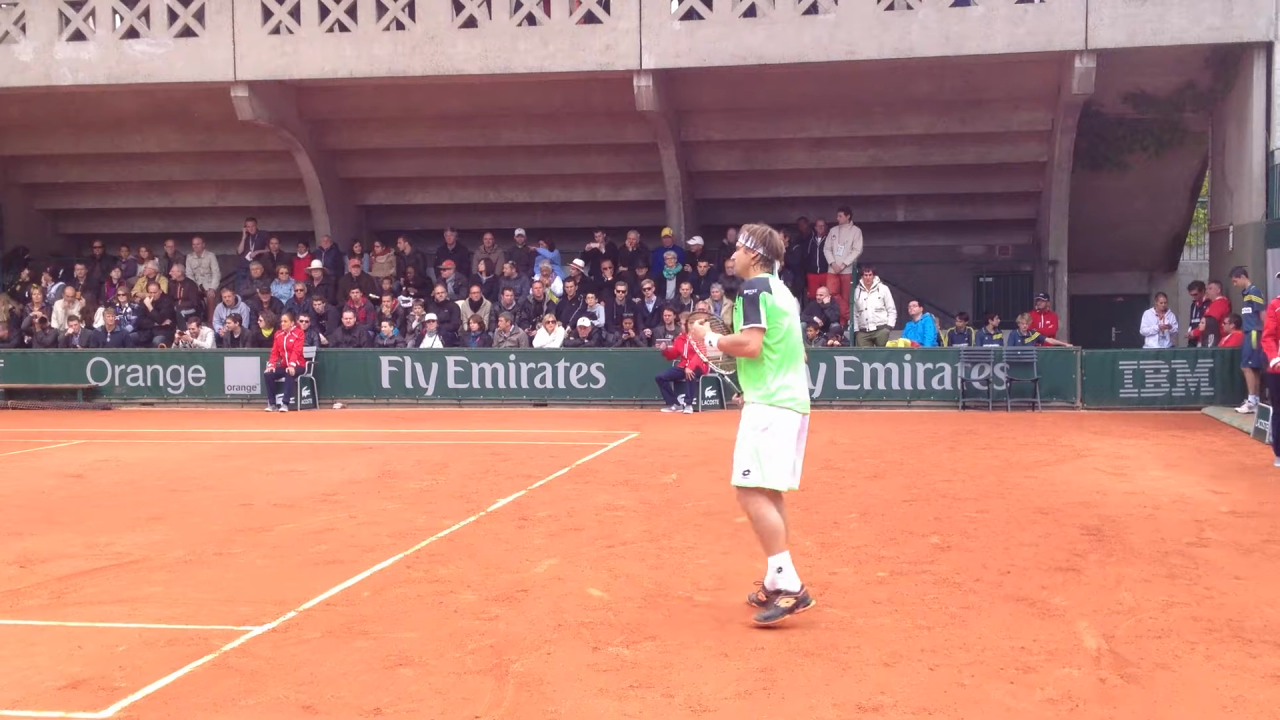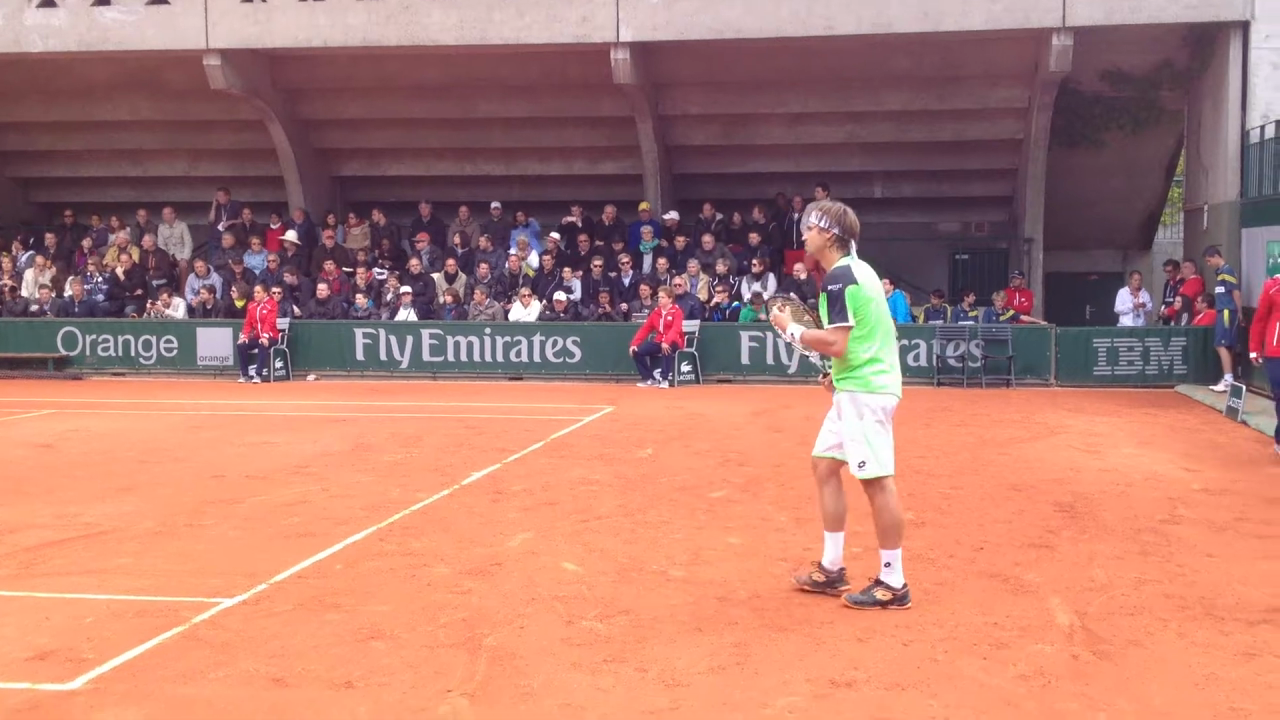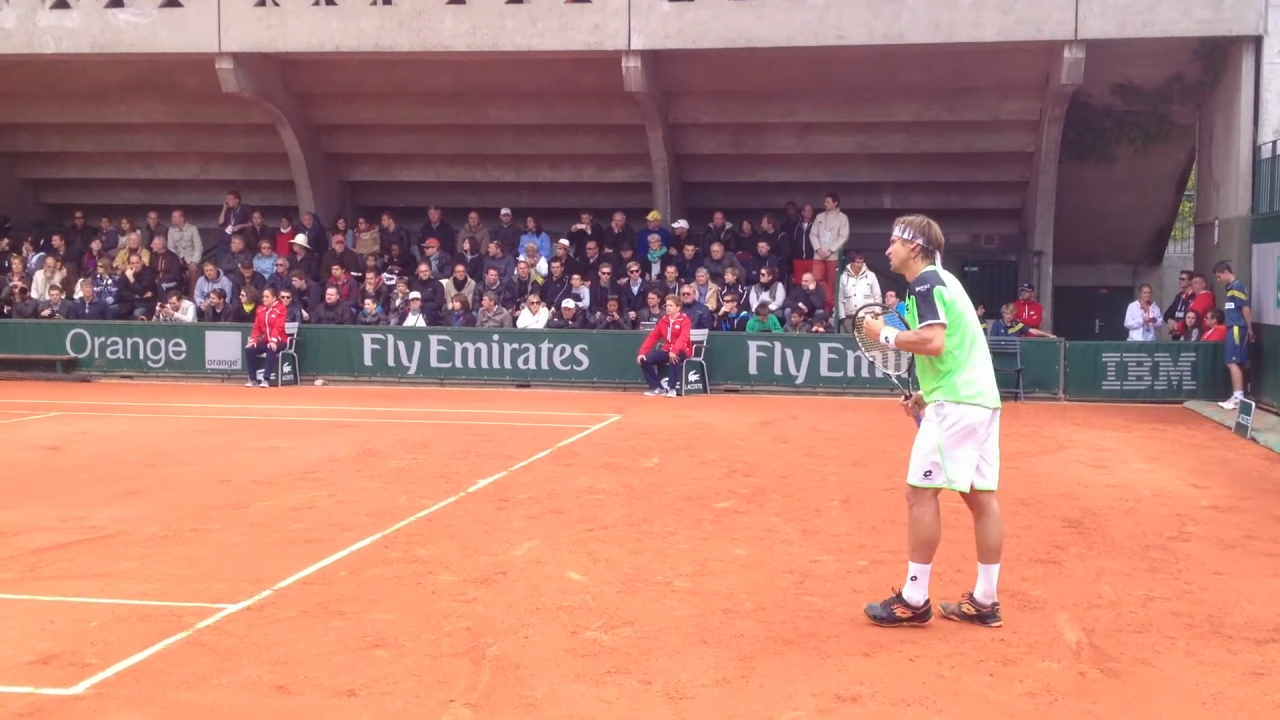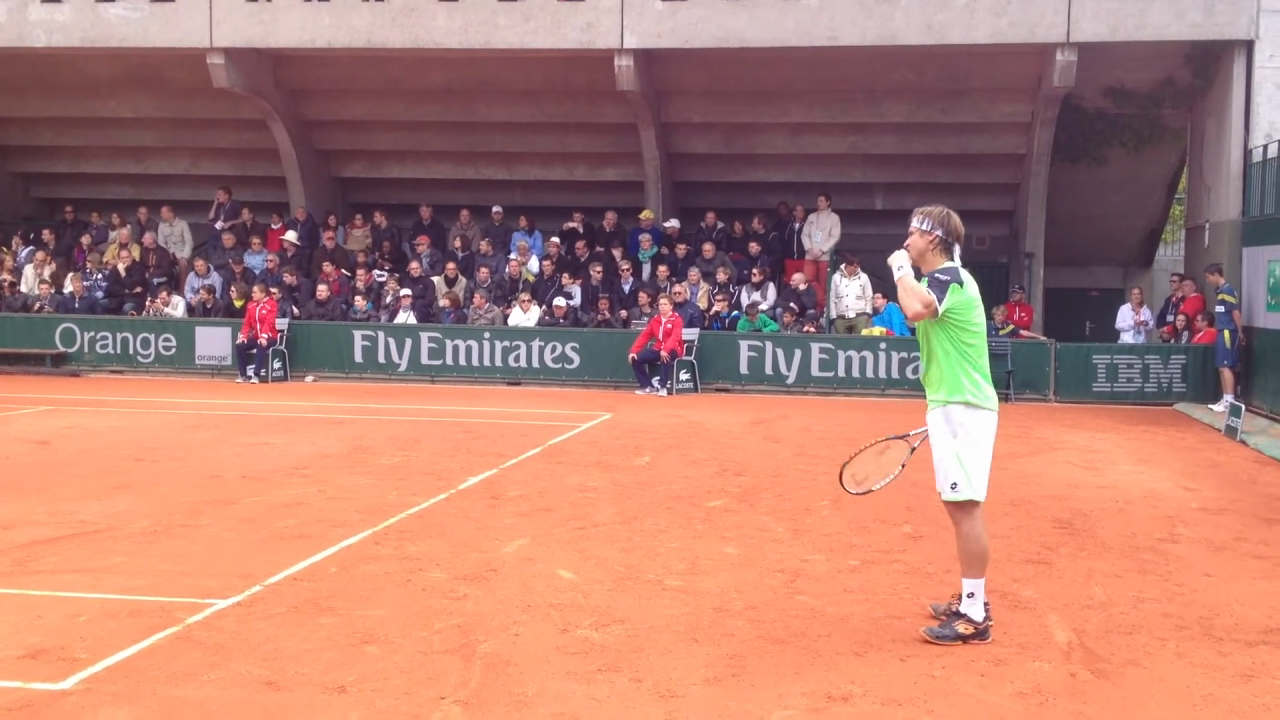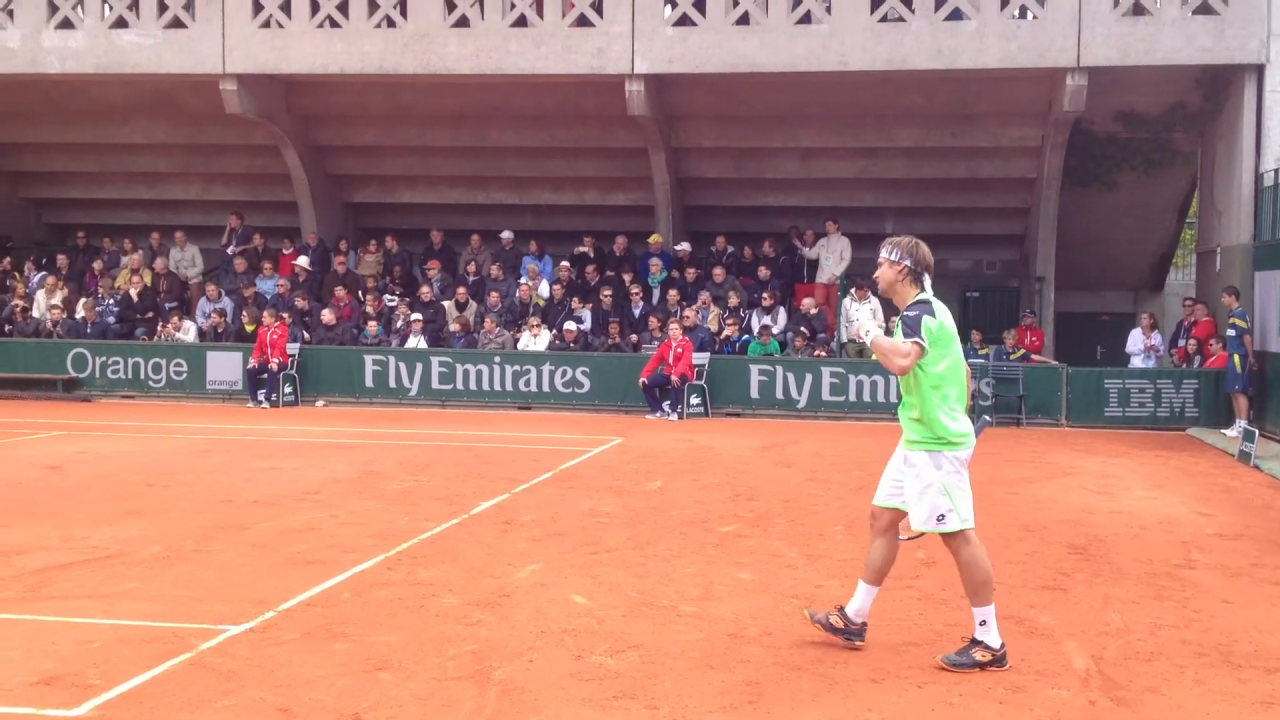
dt=0.5s
person 1, frame 1
left shoulder: (754, 287)
right shoulder: (781, 291)
left elbow: (750, 345)
left wrist: (709, 338)
left hip: (770, 406)
right hip: (794, 404)
left knee: (753, 494)
right knee: (771, 495)
left ankle: (790, 587)
right ankle: (777, 584)
person 1, frame 2
left shoulder: (838, 278)
right shoulder: (856, 270)
left elbow: (837, 343)
left wrist: (789, 327)
right wrist: (840, 373)
left hip: (864, 391)
right hip: (862, 388)
left knee: (876, 482)
right knee: (825, 466)
left ankle: (892, 584)
right ankle: (831, 566)
person 1, frame 3
left shoulder: (925, 282)
right shoulder: (942, 280)
left elbow: (933, 343)
left wrist: (885, 334)
right wrist: (925, 395)
left hip: (956, 404)
right hip: (981, 400)
left knee: (922, 494)
right knee: (981, 498)
left ankle: (914, 599)
right ankle: (985, 600)
person 1, frame 4
left shoulder: (948, 278)
right shoulder: (945, 280)
left elbow: (914, 310)
left wrist: (900, 267)
left hip: (962, 409)
right hip: (950, 407)
left knee: (964, 506)
right knee: (959, 506)
left ankle: (974, 616)
right ankle: (972, 599)
person 1, frame 5
left shoulder: (921, 312)
right shoulder: (923, 310)
left elbow: (901, 362)
right elbow: (964, 375)
left wrist: (870, 333)
right wrist: (958, 414)
left hip: (937, 444)
right hip: (919, 441)
left knee: (957, 535)
right knee: (883, 521)
left ankle: (990, 642)
right ankle: (854, 618)
